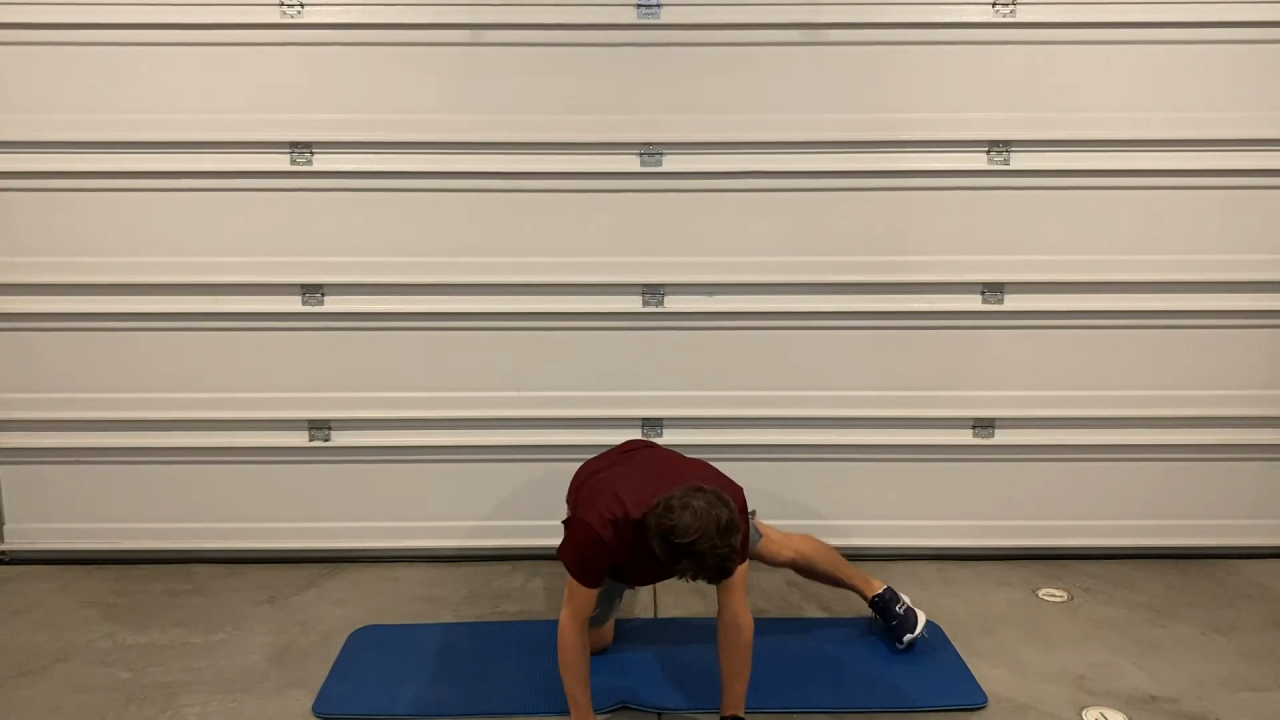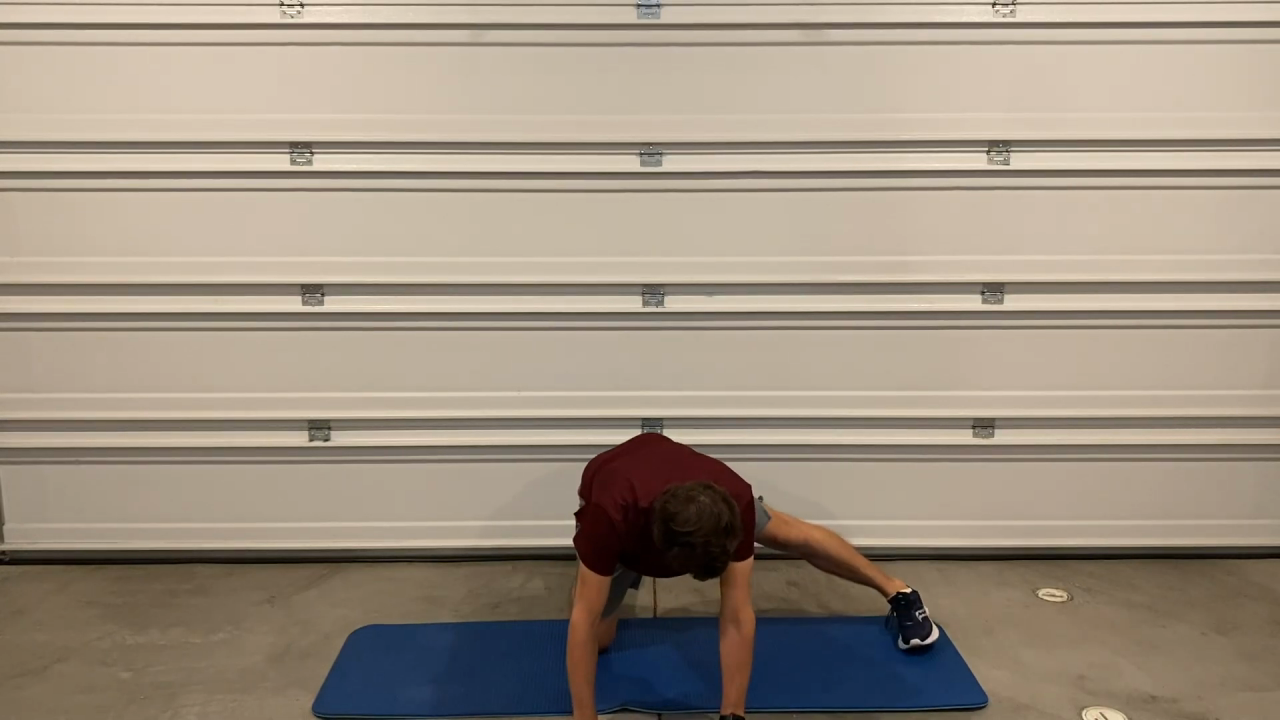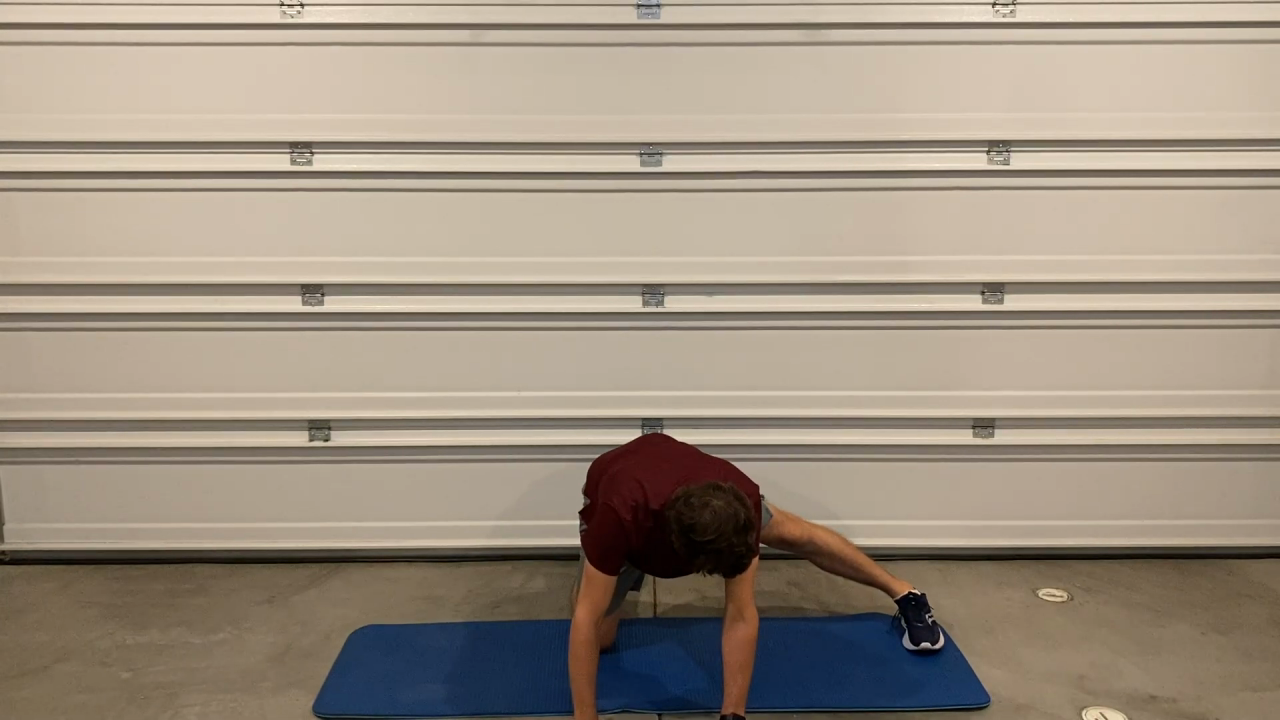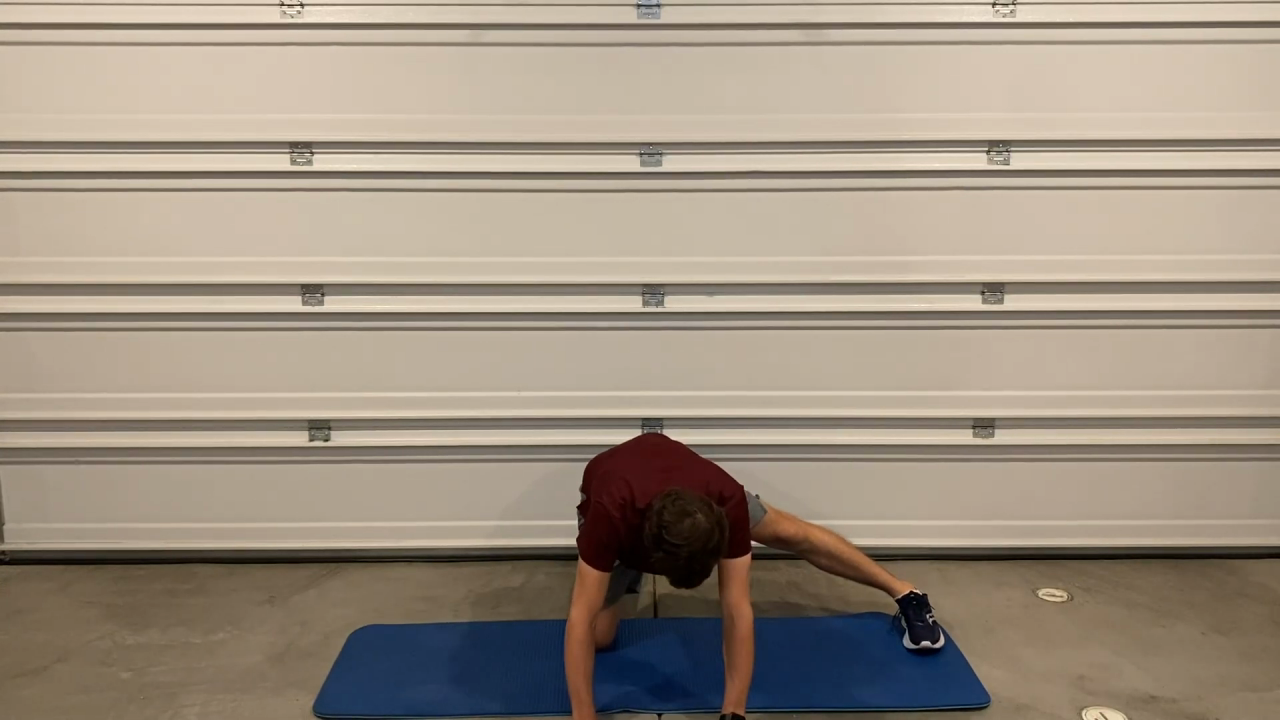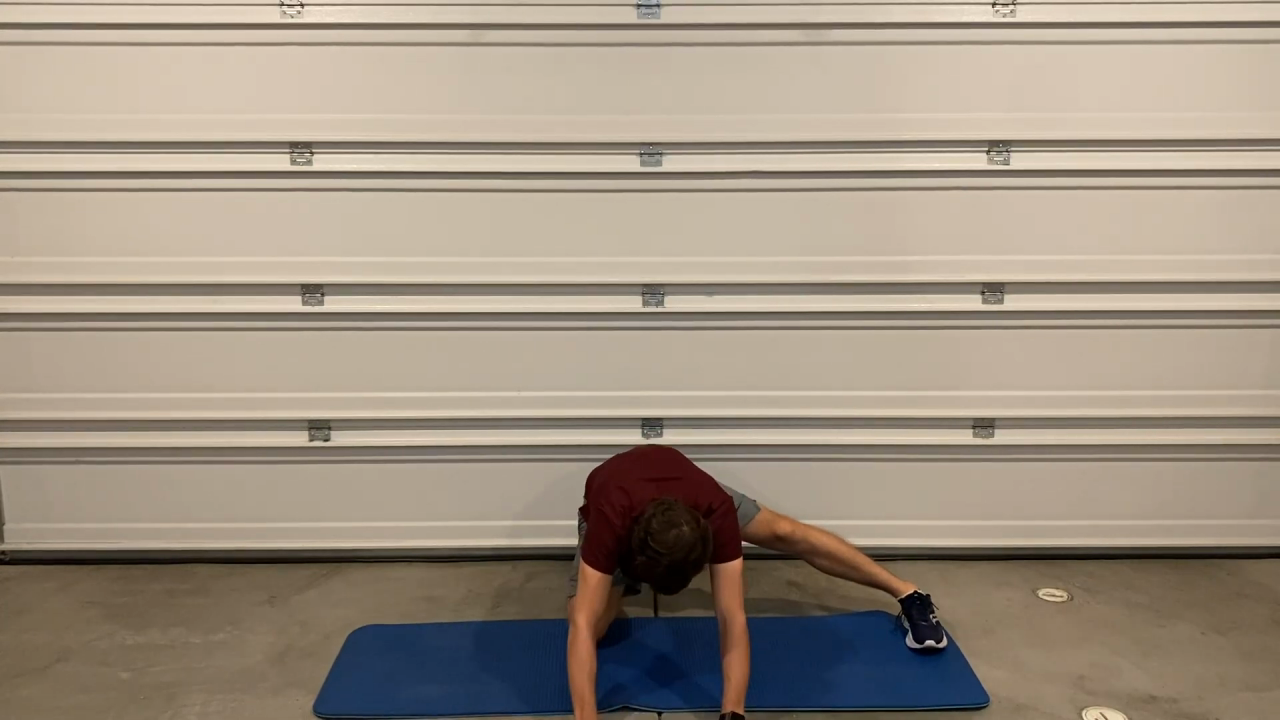
dt=0.7s
person 1, frame 1
left shoulder: (724, 505)
right shoulder: (600, 528)
left elbow: (735, 618)
right elbow: (572, 625)
left knee: (779, 549)
right knee: (595, 638)
left ankle: (876, 593)
person 1, frame 2
left shoulder: (734, 501)
right shoulder: (612, 514)
left elbow: (737, 614)
right elbow: (584, 621)
left hip: (679, 474)
right hip: (619, 503)
left knee: (788, 533)
right knee: (599, 635)
left ankle: (897, 592)
person 1, frame 3
left shoulder: (739, 502)
right shoulder: (621, 516)
left elbow: (741, 615)
right elbow: (586, 621)
left hip: (680, 472)
right hip: (616, 496)
left knee: (792, 534)
right knee: (601, 635)
left ankle: (903, 593)
right ankle: (610, 576)
person 1, frame 4
left shoulder: (725, 501)
right shoulder: (612, 512)
left elbow: (737, 612)
right elbow: (581, 620)
left hip: (681, 479)
right hip: (617, 498)
left knee: (787, 533)
right knee: (599, 634)
left ankle: (904, 593)
right ankle: (623, 573)
person 1, frame 5
left shoulder: (714, 511)
right shoulder: (611, 520)
left elbow: (732, 618)
right elbow: (582, 625)
left hip: (676, 481)
right hip: (617, 503)
left knee: (784, 533)
right knee: (592, 622)
left ankle: (907, 594)
right ankle: (621, 579)
